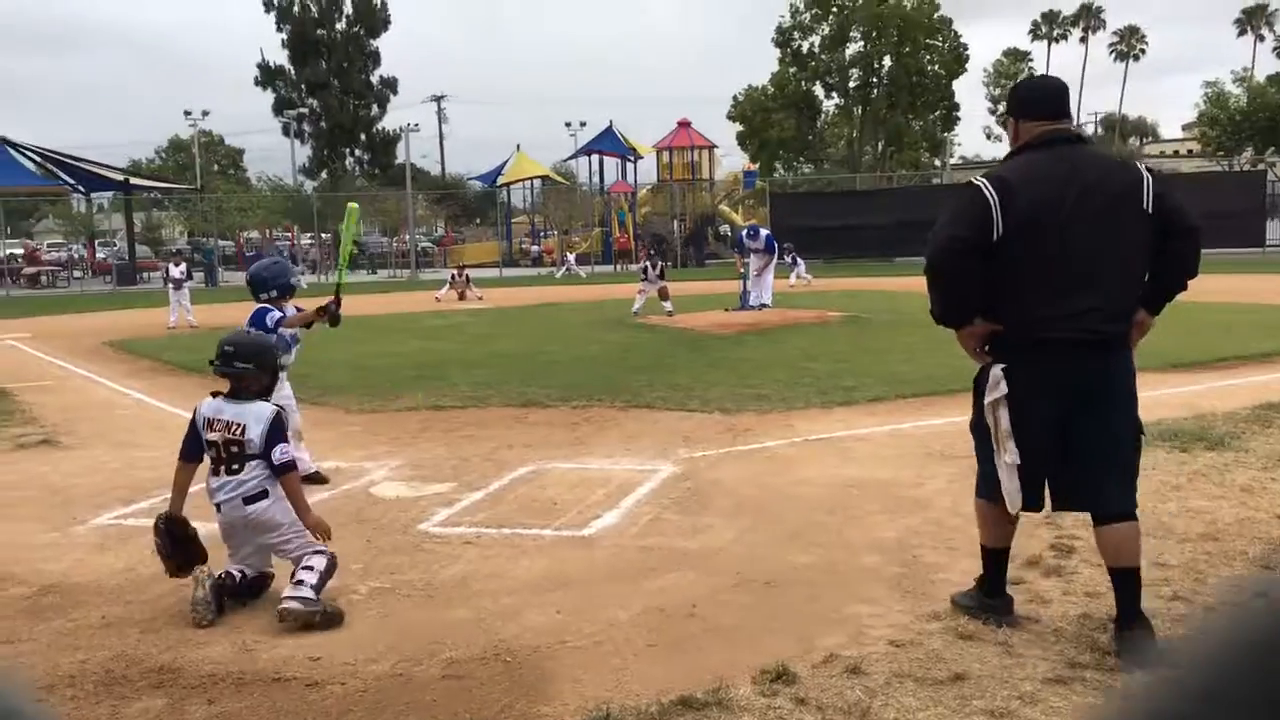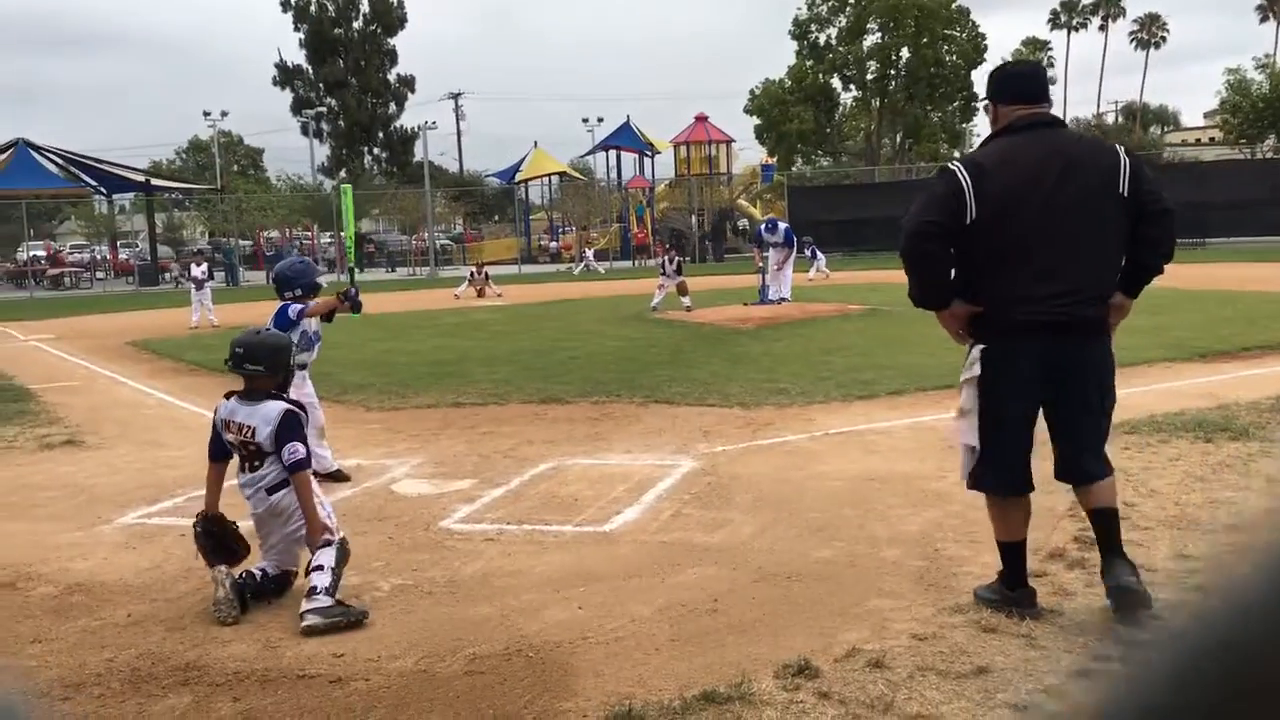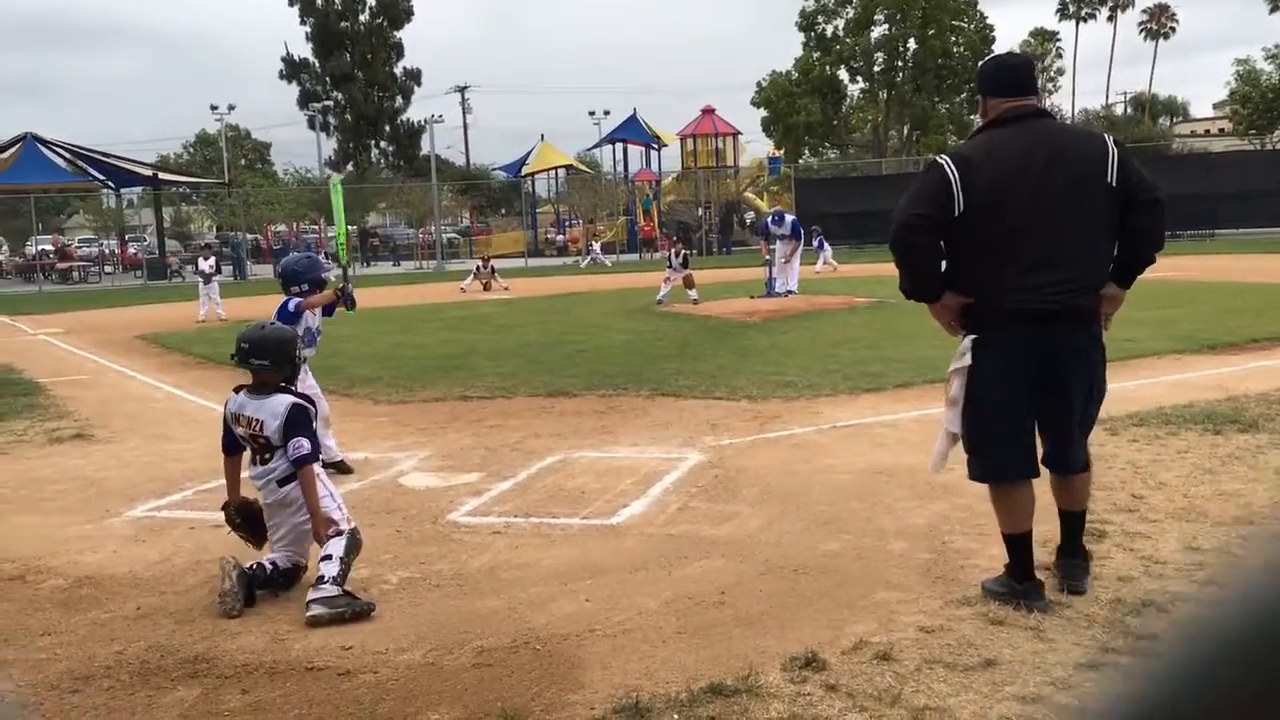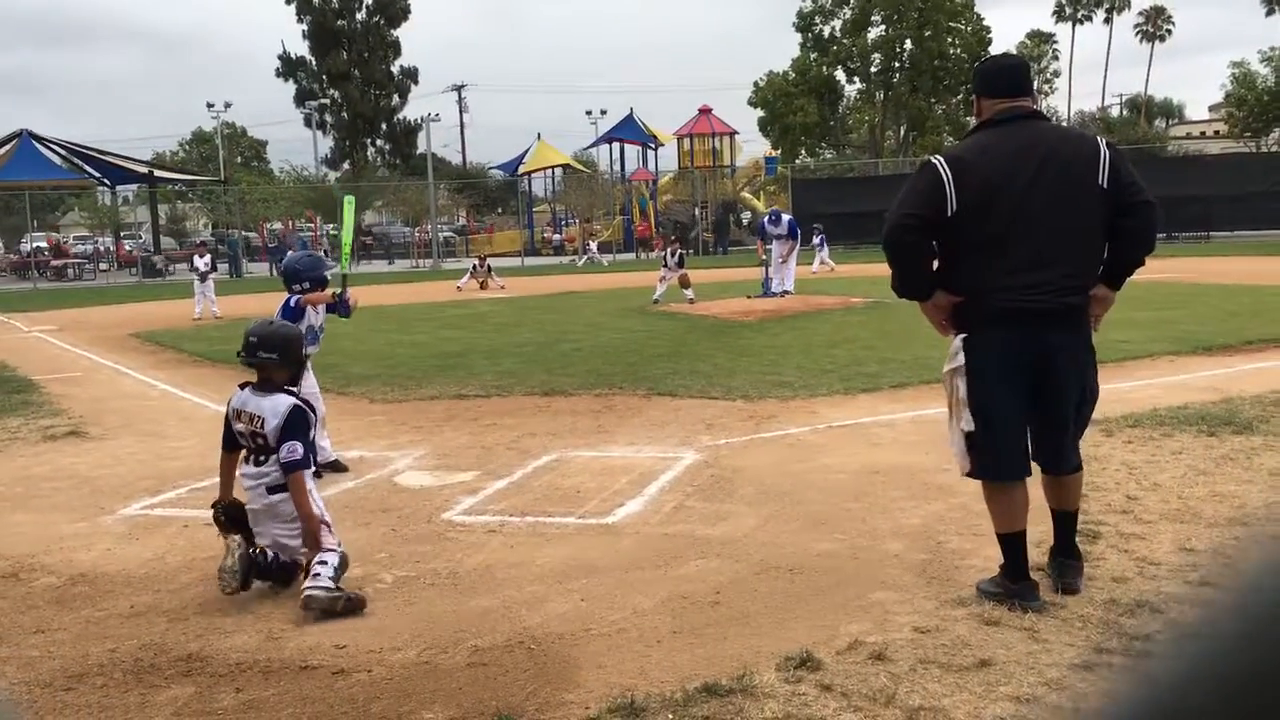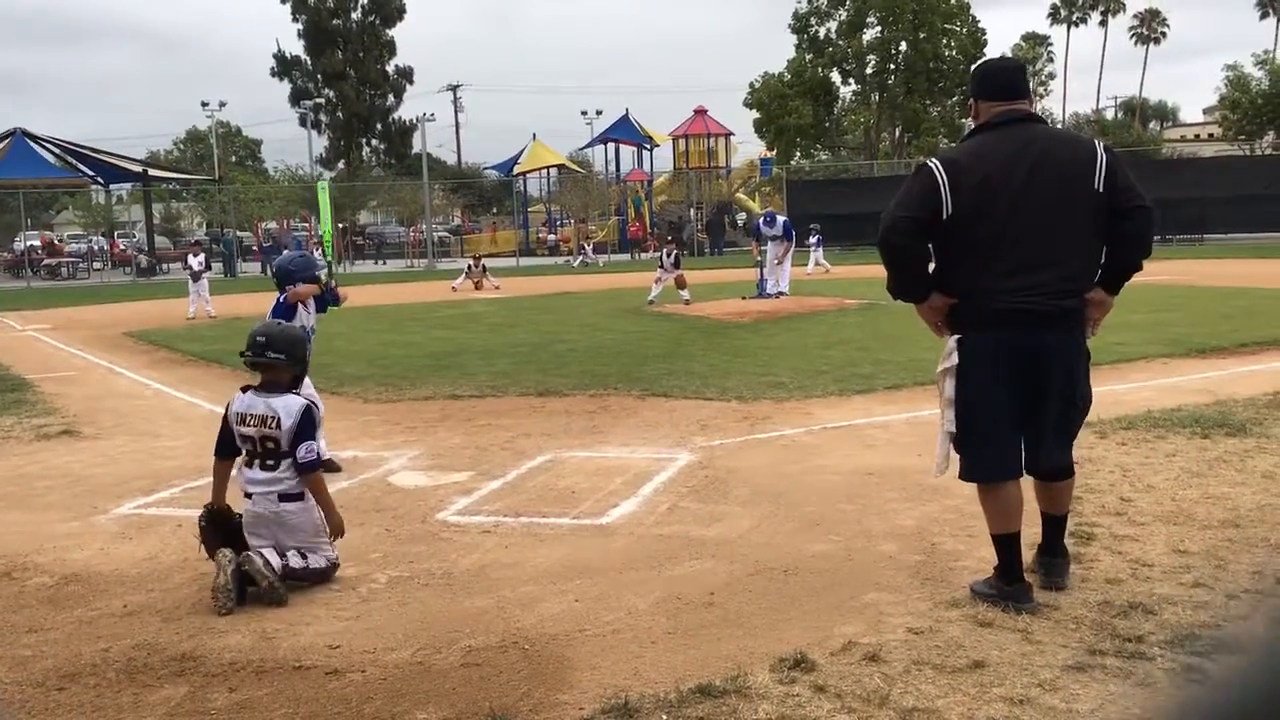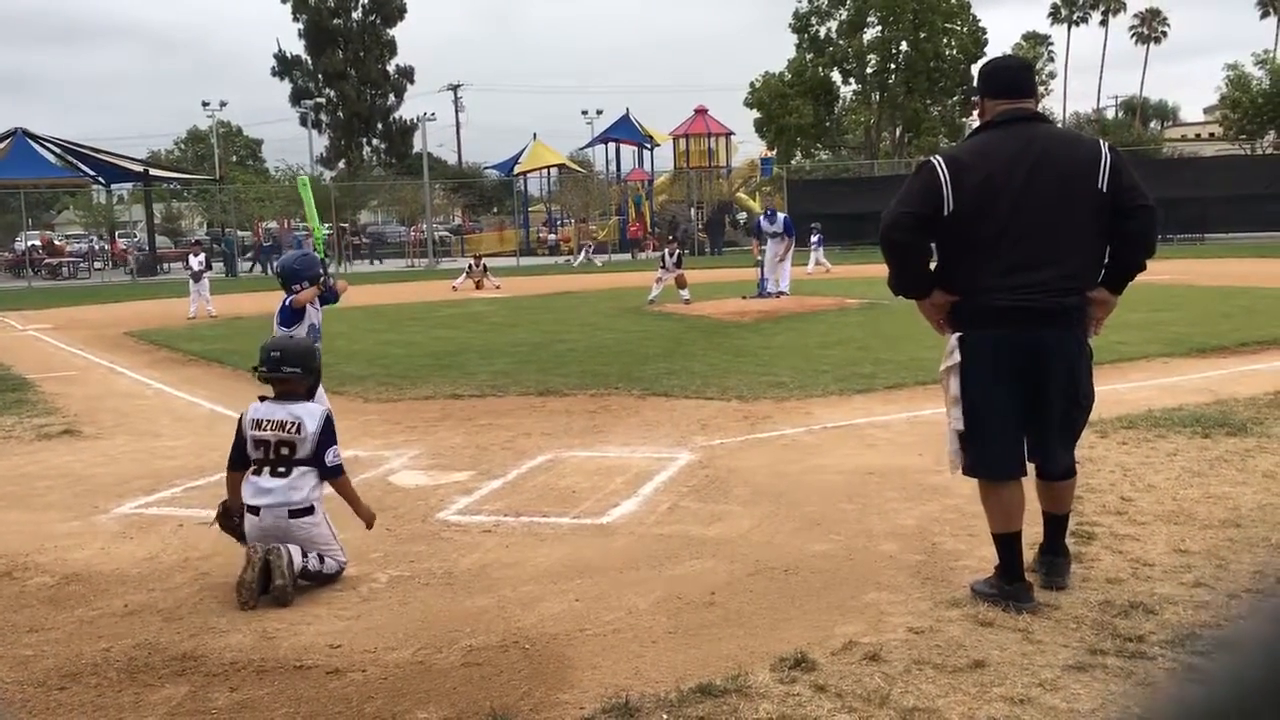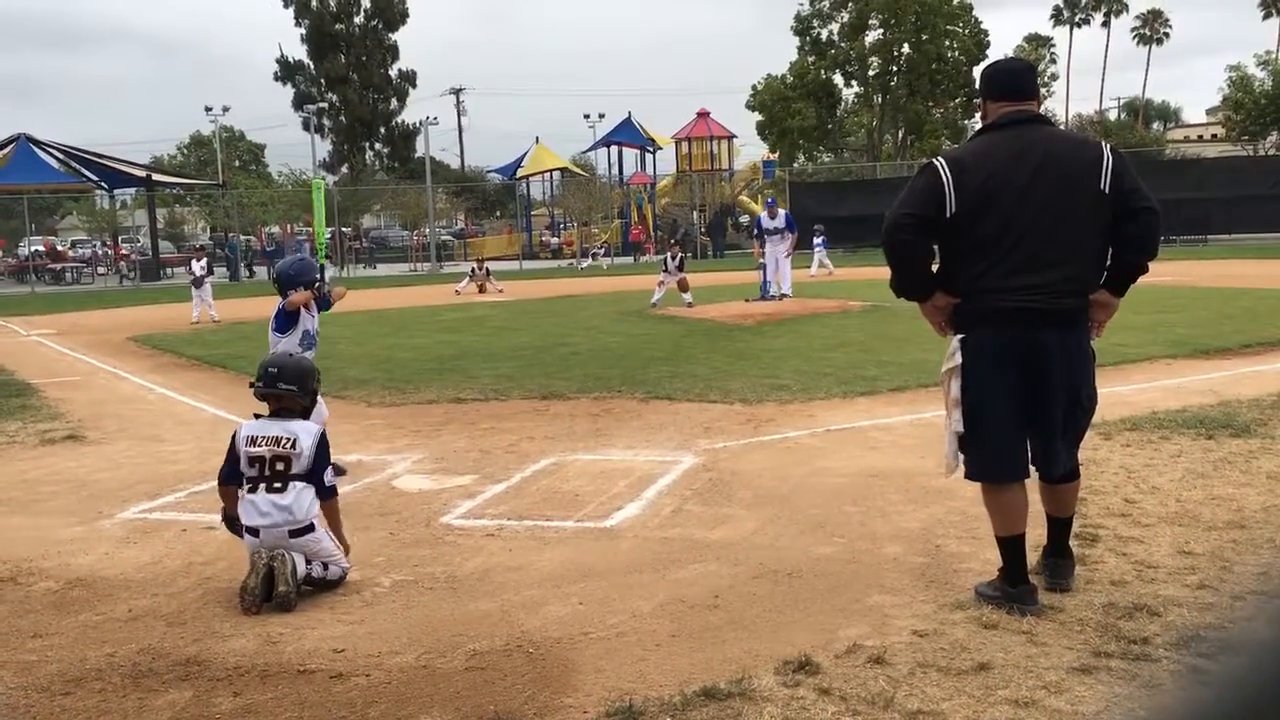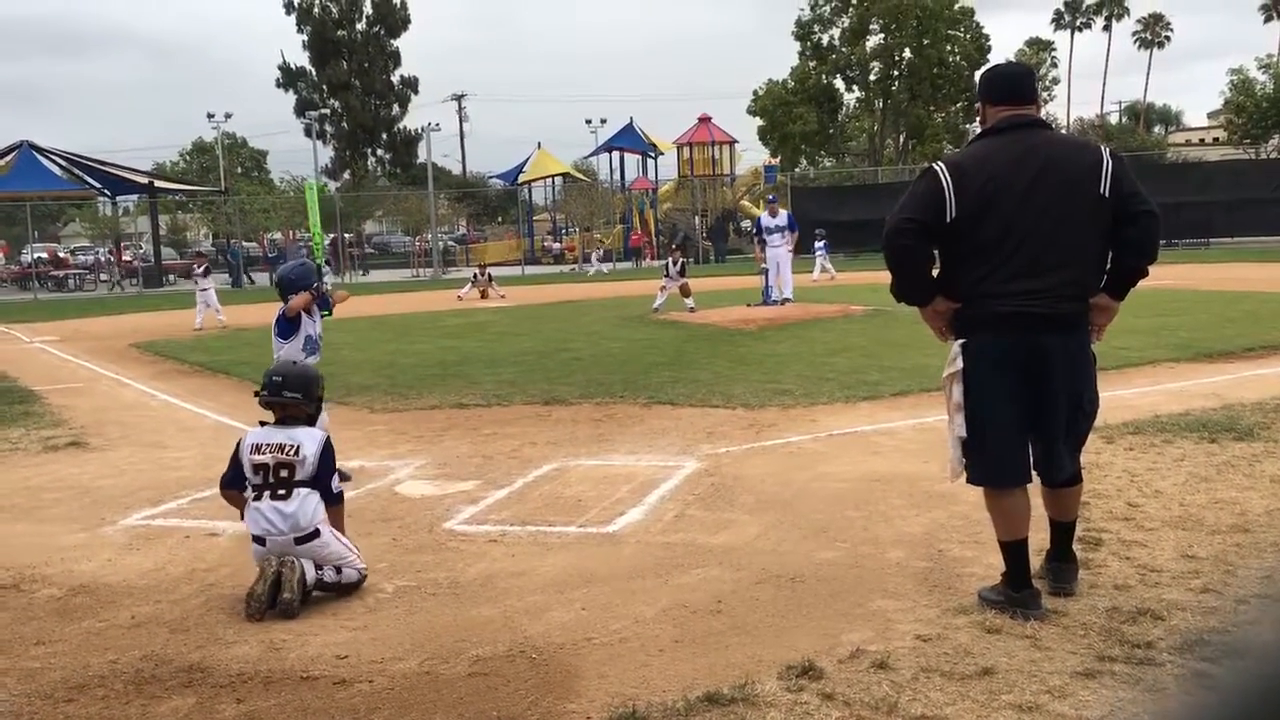
dt=0.3s
person 1, frame 1
left shoulder: (995, 187)
right shoulder: (1132, 176)
left elbow: (947, 257)
right elbow: (1183, 240)
left wrist: (963, 319)
right wrist: (1145, 307)
left hip: (1022, 359)
right hip: (1107, 359)
left knee: (1002, 476)
right knee: (1113, 492)
left ankle: (992, 593)
right ankle: (1132, 621)
person 1, frame 2
left shoulder: (973, 170)
right shoulder: (1110, 159)
left elbow: (920, 238)
right elbow: (1159, 222)
left wrist: (941, 301)
right wrist: (1125, 289)
left hip: (1005, 342)
right hip: (1086, 338)
left knee: (1000, 465)
right knee: (1088, 456)
left ankle: (1015, 586)
right ankle: (1116, 563)
person 1, frame 3
left shoulder: (961, 164)
right shoulder: (1099, 149)
left elbow: (909, 231)
right elbow: (1150, 211)
left wrist: (934, 294)
right wrist: (1119, 279)
left hip: (998, 332)
right hip: (1077, 327)
left knee: (1005, 456)
right knee: (1069, 446)
left ankle: (1022, 578)
right ankle: (1073, 558)
person 1, frame 4
left shoulder: (954, 165)
right shoulder: (1092, 152)
left elbow: (902, 231)
right elbow: (1141, 215)
left wrist: (925, 292)
right wrist: (1109, 282)
left hip: (989, 332)
right hip: (1067, 327)
left knee: (999, 456)
right knee: (1061, 447)
left ankle: (1017, 578)
right ankle: (1067, 558)
person 1, frame 5
left shoulder: (950, 167)
right shoulder: (1089, 155)
left elbow: (897, 233)
right elbow: (1137, 218)
left wrist: (922, 294)
right wrist: (1107, 285)
left hip: (984, 334)
right hip: (1062, 329)
left knee: (994, 457)
right knee: (1054, 450)
left ankle: (1011, 579)
right ankle: (1053, 556)
person 1, frame 6
left shoulder: (953, 165)
right shoulder: (1093, 155)
left elbow: (898, 230)
right elbow: (1141, 219)
left wrist: (923, 291)
right wrist: (1110, 285)
left hip: (985, 332)
right hip: (1063, 328)
left knee: (996, 457)
right knee: (1056, 450)
left ankle: (1011, 579)
right ankle: (1054, 557)
person 1, frame 7
left shoulder: (955, 166)
right shoulder: (1095, 156)
left elbow: (900, 230)
right elbow: (1143, 220)
left wrist: (926, 292)
right wrist: (1112, 287)
left hip: (987, 333)
right hip: (1066, 328)
left knee: (999, 460)
right knee: (1059, 452)
left ankle: (1015, 582)
right ankle: (1058, 558)
person 1, frame 8
left shoulder: (955, 171)
right shoulder: (1095, 160)
left elbow: (901, 236)
right elbow: (1143, 223)
left wrist: (927, 298)
right wrist: (1112, 291)
left hip: (988, 338)
right hip: (1066, 333)
left knee: (1001, 465)
right knee: (1061, 457)
left ankle: (1019, 586)
right ankle: (1062, 562)
person 2, frame 1
left shoulder: (204, 410)
right shoulder: (268, 415)
left elbow: (186, 463)
right elbow: (284, 470)
left wrist: (174, 514)
right wrist: (306, 515)
left hip: (227, 510)
right hip: (266, 503)
left knee: (254, 576)
right knee: (319, 554)
left ankle: (217, 585)
right ankle: (299, 597)
person 2, frame 2
left shoulder: (225, 409)
right shoulder: (283, 413)
left elbow: (216, 463)
right elbow: (298, 469)
left wrist: (210, 513)
right wrist: (313, 518)
left hip: (258, 501)
right hip: (288, 492)
left knee: (279, 570)
right knee: (330, 545)
left ankle: (237, 583)
right ankle: (318, 606)
person 2, frame 3
left shoulder: (234, 403)
right shoulder: (292, 407)
left elbow: (231, 455)
right elbow: (303, 463)
left wrist: (234, 501)
right wrist: (316, 513)
left hip: (269, 494)
right hip: (299, 486)
left knee: (287, 564)
right knee: (343, 534)
left ankle: (242, 576)
right ankle: (325, 595)
person 2, frame 4
left shoulder: (237, 400)
right shoulder: (290, 409)
left elbow: (229, 453)
right elbow: (293, 468)
left wrist: (225, 498)
right wrist: (307, 517)
left hip: (257, 500)
right hip: (287, 495)
left knee: (286, 566)
right knee: (329, 549)
left ankle: (248, 558)
right ankle: (320, 585)
person 2, frame 5
left shoulder: (237, 404)
right shoulder: (299, 408)
left elbow: (223, 457)
right elbow: (309, 469)
left wrist: (216, 504)
right wrist: (331, 512)
left hip: (255, 504)
right hip: (293, 503)
left knee: (262, 568)
right knee: (325, 562)
left ankle: (238, 568)
right ankle: (269, 562)
person 2, frame 6
left shoulder: (251, 414)
right shoulder: (317, 416)
left elbow: (235, 468)
right elbow: (333, 473)
left wrist: (234, 507)
right wrist: (360, 508)
left hip: (257, 516)
right hip: (301, 516)
left knee: (269, 562)
right knee: (334, 565)
left ankle: (263, 562)
right ankle: (293, 560)
person 2, frame 7
left shoulder: (244, 431)
right shoulder: (312, 433)
left elbow: (226, 485)
right elbow: (327, 493)
left wrist: (236, 515)
right wrist: (338, 533)
left hip: (255, 534)
right hip: (299, 531)
left knee: (264, 554)
right knee: (338, 570)
left ankle: (265, 572)
right ankle: (295, 568)
person 2, frame 8
left shoulder: (249, 439)
right shoulder: (317, 440)
left elbow: (228, 490)
right elbow: (333, 499)
right wrist: (340, 538)
left hip: (263, 542)
right hip: (307, 536)
left knee: (275, 568)
right knee: (355, 572)
left ankle: (274, 578)
right ankle: (304, 574)
person 3, frame 1
left shoulder: (289, 308)
right shoulder: (262, 313)
left elbow: (309, 319)
right elbow: (288, 323)
left wrist: (328, 311)
right wrist: (319, 312)
left hip: (280, 378)
left knee: (293, 423)
left ankle: (304, 468)
person 3, frame 2
left shoulder: (311, 306)
right shoulder: (286, 310)
left elbow: (335, 309)
right elbow: (310, 312)
left wrist: (350, 302)
right wrist: (341, 297)
left hip: (301, 376)
left knee: (316, 421)
left ankle: (324, 466)
person 3, frame 3
left shoulder: (317, 303)
right shoulder: (290, 306)
left elbow: (344, 301)
right elbow: (308, 303)
left wrist: (346, 297)
right wrist: (338, 294)
left hip: (302, 369)
left knee: (321, 411)
left ankle: (330, 456)
person 3, frame 4
left shoulder: (320, 300)
right shoulder: (292, 303)
left elbow: (350, 300)
right elbow: (308, 299)
left wrist: (346, 302)
right wrist: (336, 297)
left hip: (303, 366)
left knee: (317, 412)
left ankle: (324, 456)
person 3, frame 5
left shoulder: (310, 301)
right shoulder: (284, 303)
left elbow: (341, 295)
right elbow: (297, 292)
left wrist: (332, 292)
right wrist: (322, 287)
left knee: (314, 411)
left ankle: (318, 456)
person 3, frame 6
left shoulder: (314, 299)
right shoulder: (290, 305)
left elbow: (342, 285)
right elbow: (300, 299)
left wrist: (331, 288)
right wrist: (321, 287)
person 3, frame 7
left shoulder: (312, 303)
right shoulder: (287, 310)
left elbow: (341, 291)
right elbow: (293, 300)
left wrist: (325, 294)
right wrist: (315, 292)
left knee: (319, 417)
person 3, frame 8
left shoulder: (314, 307)
right shoulder: (288, 315)
left elbow: (343, 295)
right elbow: (293, 306)
left wrist: (325, 296)
right wrist: (314, 293)
left knee: (320, 424)
